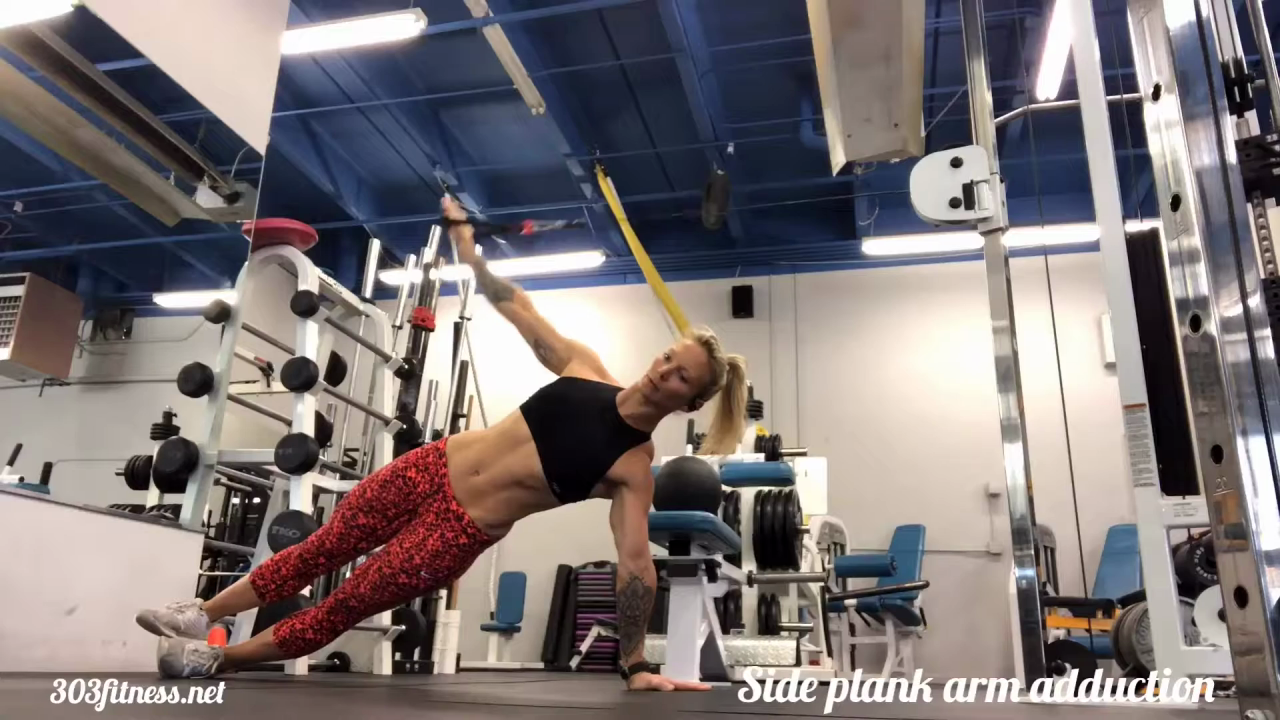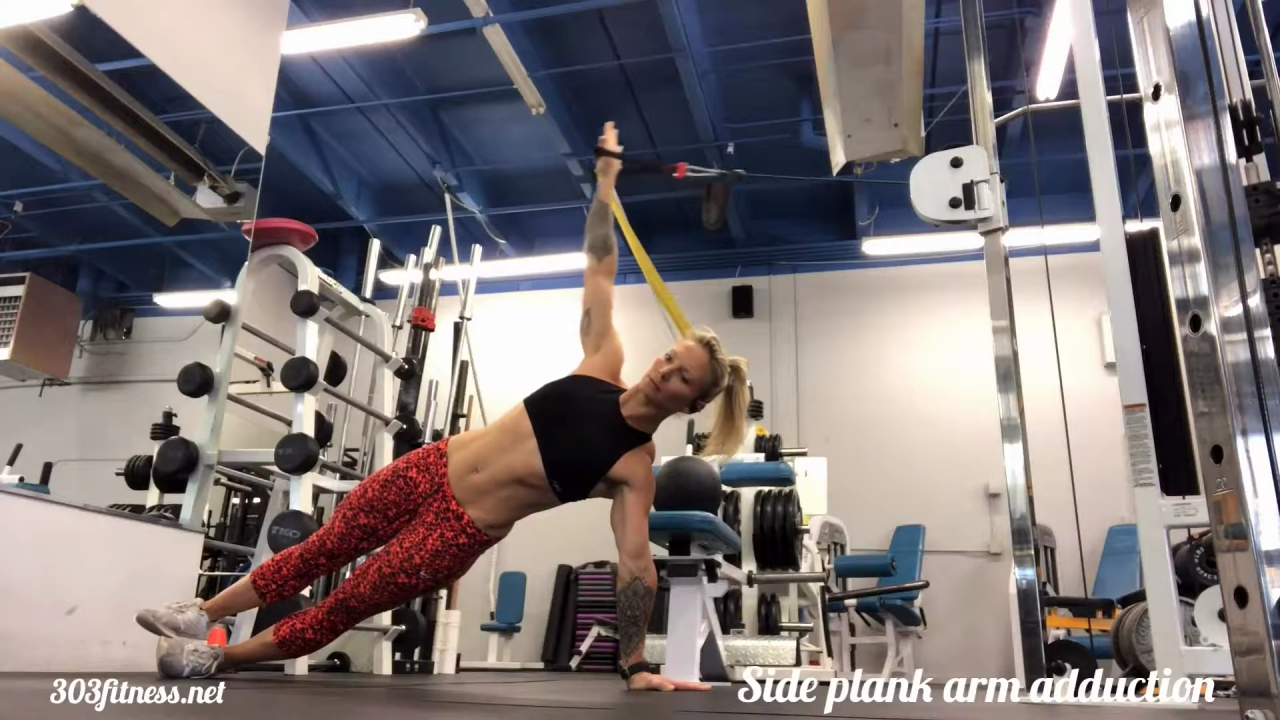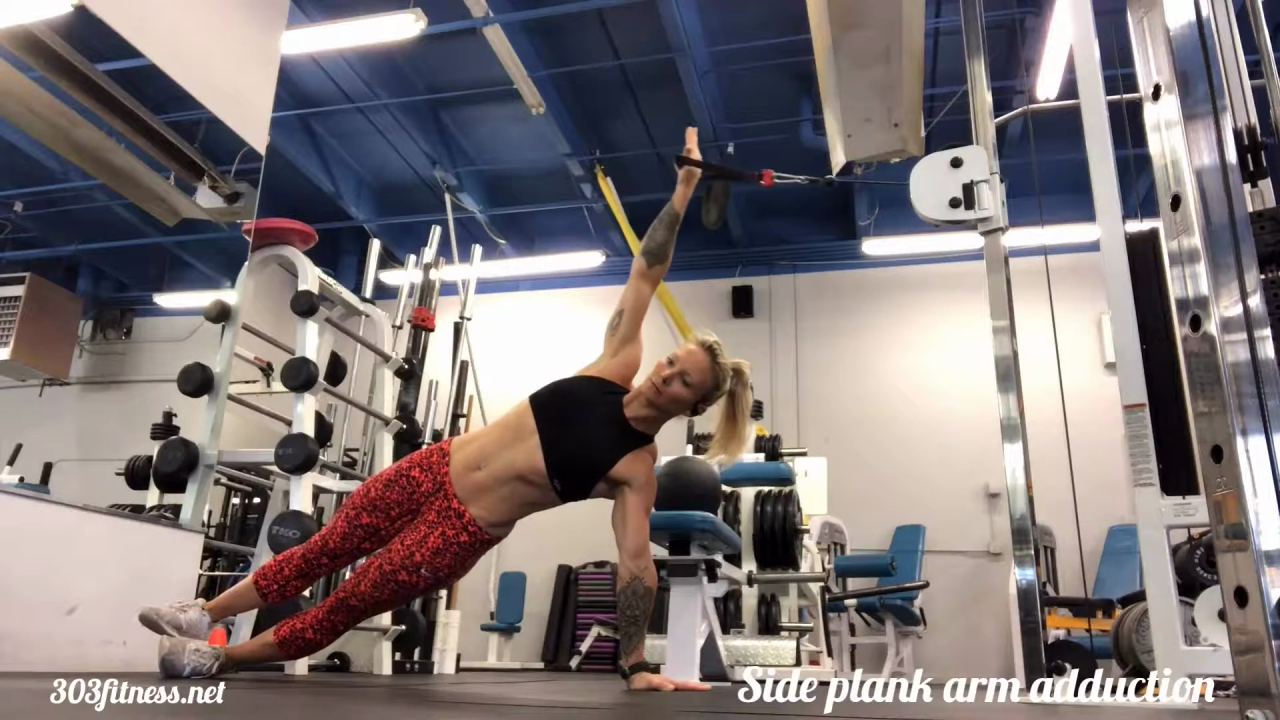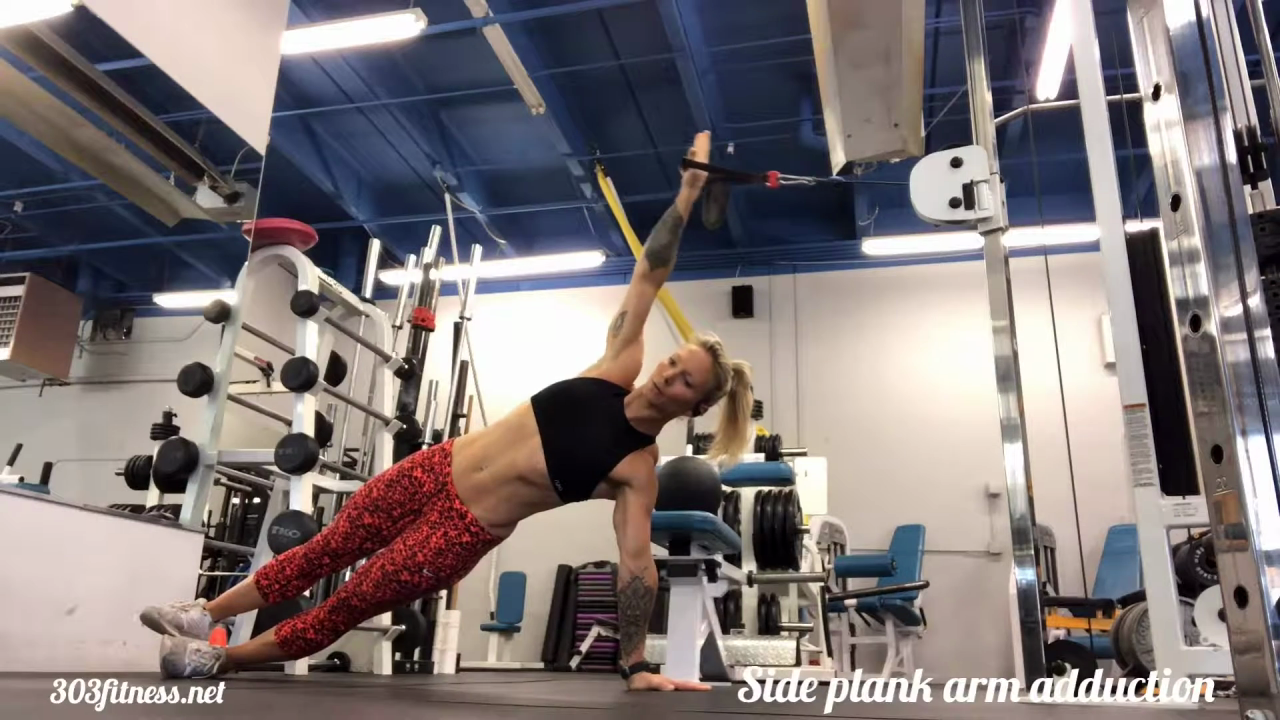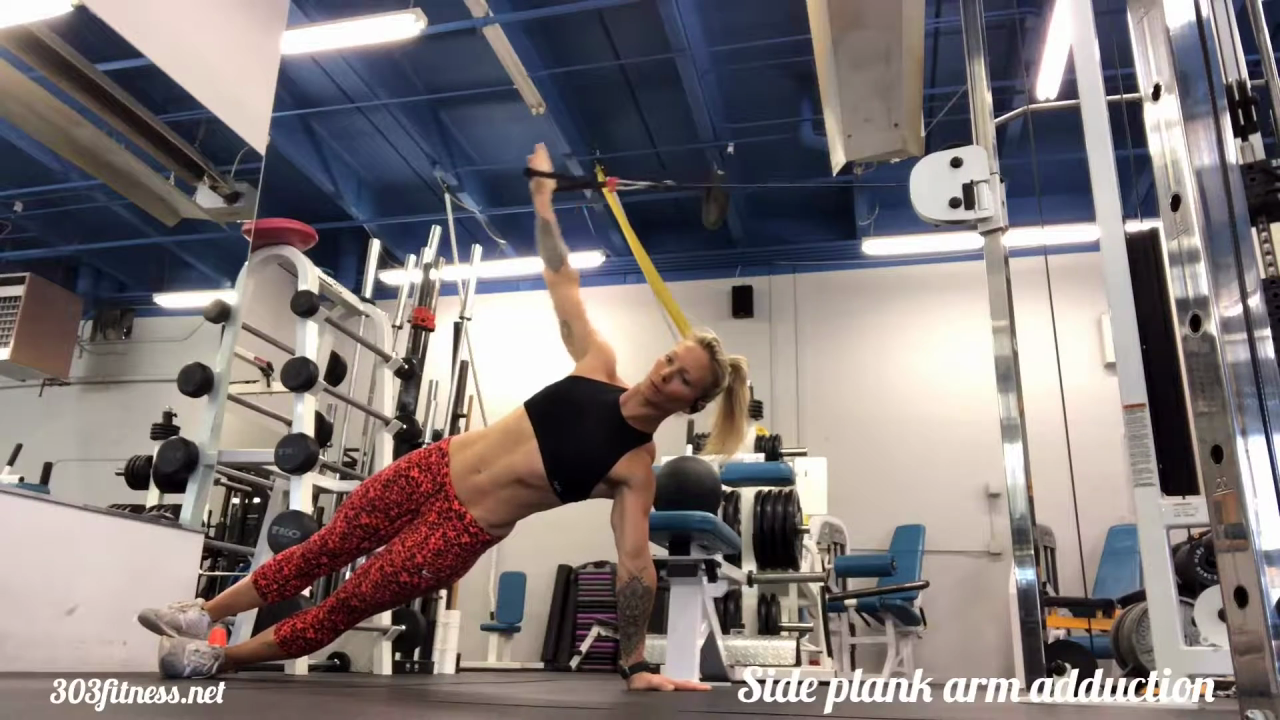
dt=0.7s
person 1, frame 1
left shoulder: (635, 468)
right shoulder: (588, 371)
left elbow: (636, 564)
right elbow: (519, 308)
left wrist: (636, 666)
right wrist: (467, 245)
left hip: (463, 531)
right hip: (435, 469)
left knee: (344, 606)
right knee: (322, 549)
left ankle: (218, 658)
right ankle: (202, 613)
person 1, frame 2
left shoulder: (636, 467)
right shoulder: (603, 367)
left elbow: (636, 560)
right elbow: (599, 269)
left wrist: (635, 663)
right wrist: (606, 175)
left hip: (462, 531)
right hip: (434, 469)
left knee: (343, 607)
right knee: (322, 549)
left ankle: (216, 659)
right ankle: (200, 614)
person 1, frame 3
left shoulder: (637, 469)
right shoulder: (615, 371)
left elbow: (636, 562)
right elbow: (645, 275)
left wrist: (635, 664)
right wrist: (684, 189)
left hip: (464, 531)
right hip: (436, 468)
left knee: (344, 607)
right knee: (324, 550)
left ankle: (218, 659)
right ankle: (204, 613)
person 1, frame 4
left shoulder: (639, 470)
right shoulder: (617, 373)
left elbow: (637, 562)
right elbow: (649, 277)
left wrist: (636, 664)
right wrist: (686, 192)
left hip: (465, 532)
right hip: (438, 470)
left knee: (345, 608)
right knee: (325, 551)
left ankle: (217, 659)
right ankle: (203, 613)
person 1, frame 5
left shoulder: (636, 466)
right shoulder: (600, 368)
left elbow: (636, 560)
right elbow: (562, 284)
left wrist: (635, 664)
right wrist: (544, 201)
left hip: (464, 531)
right hip: (438, 468)
left knee: (344, 607)
right knee: (324, 549)
left ankle: (219, 658)
right ankle: (203, 613)
